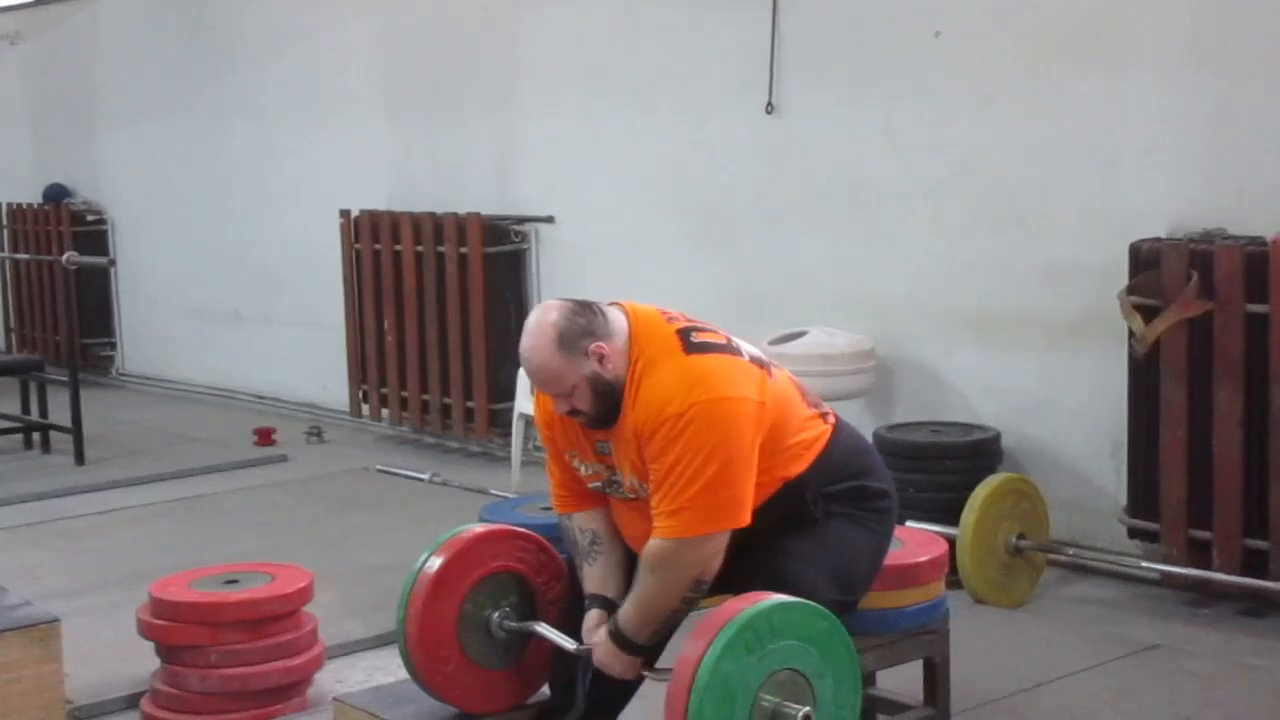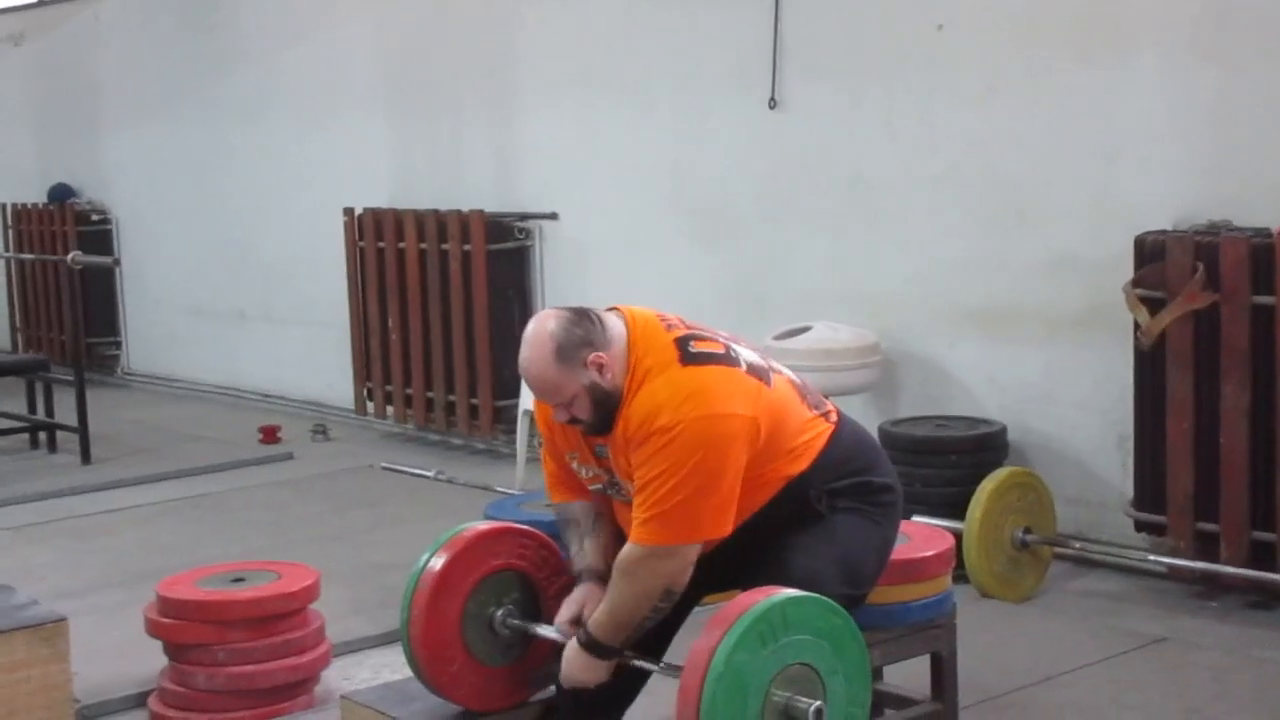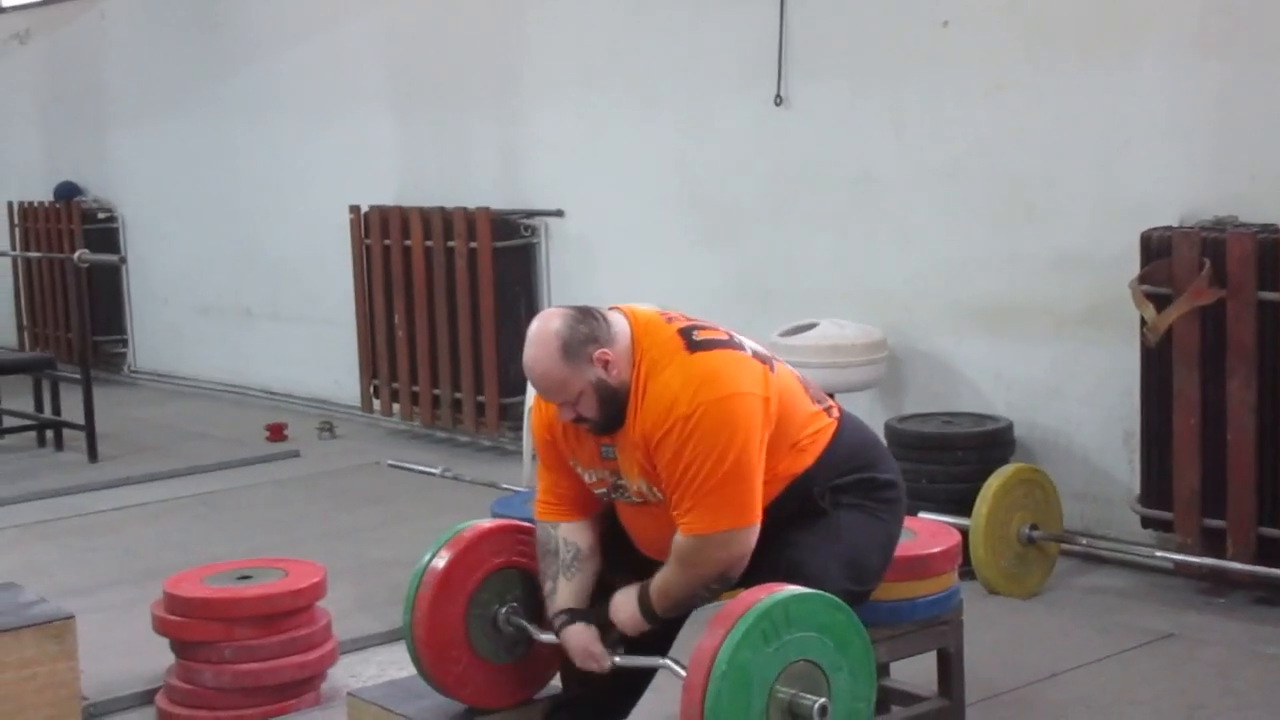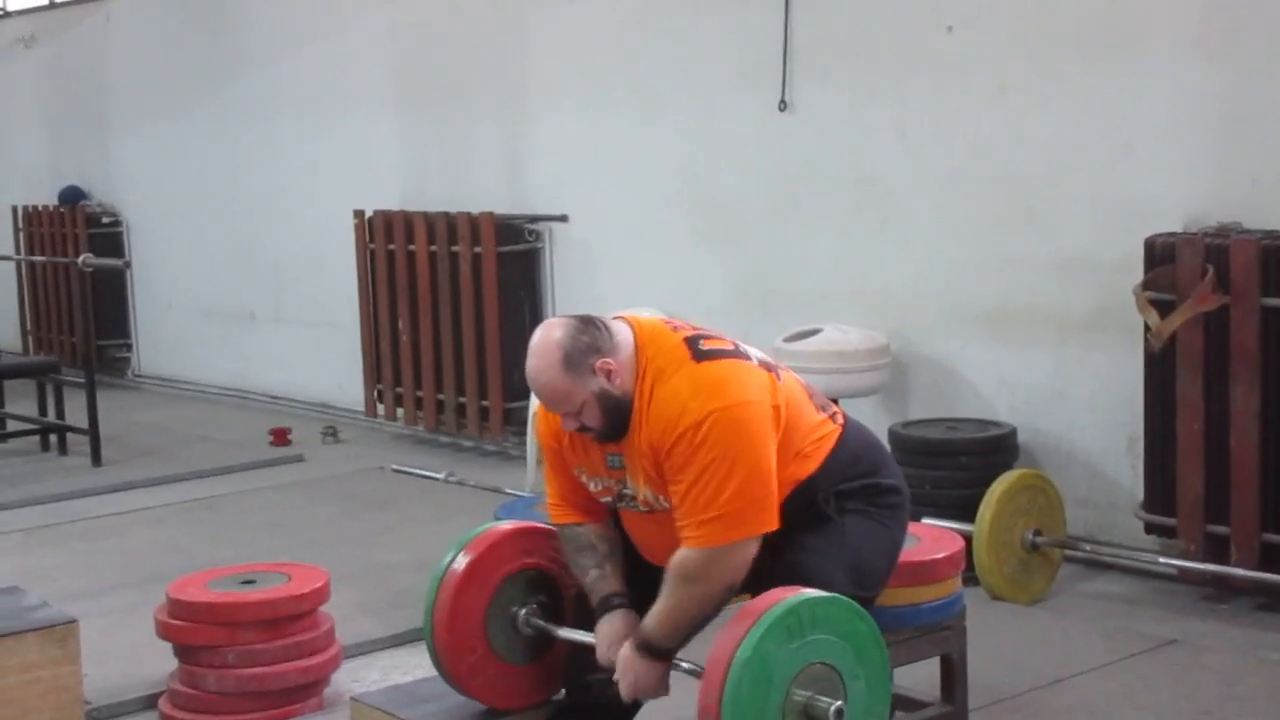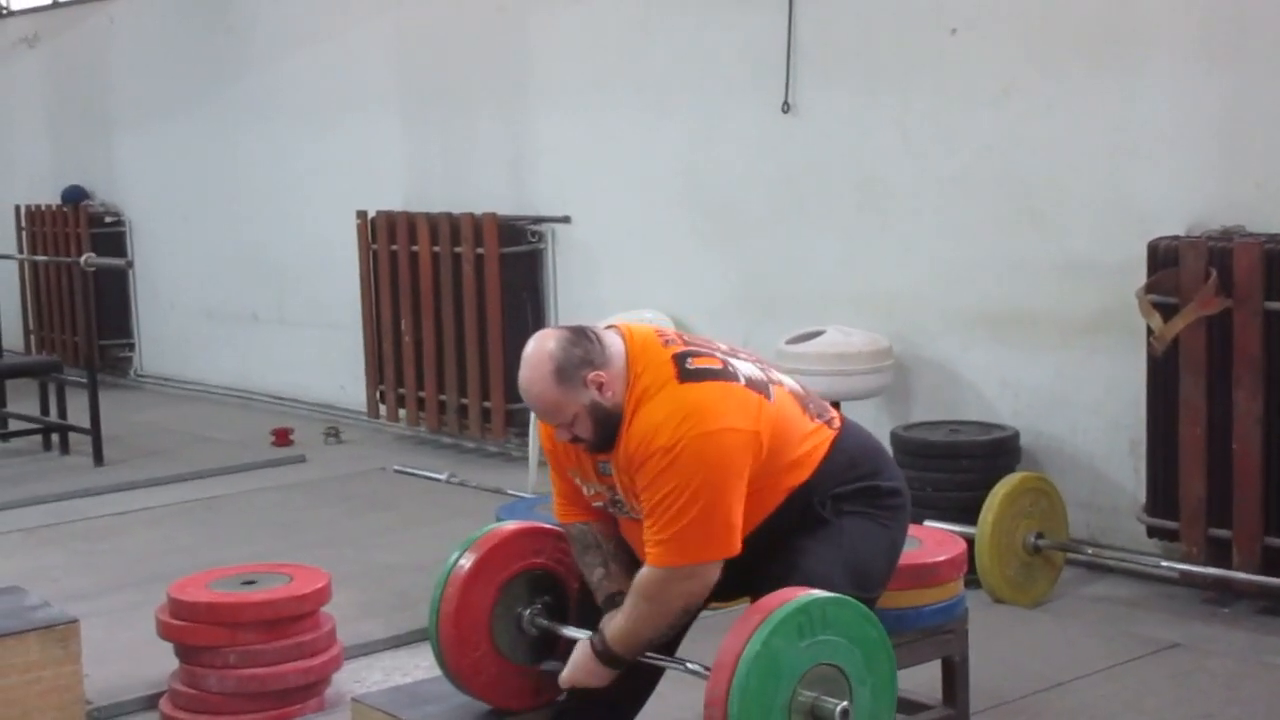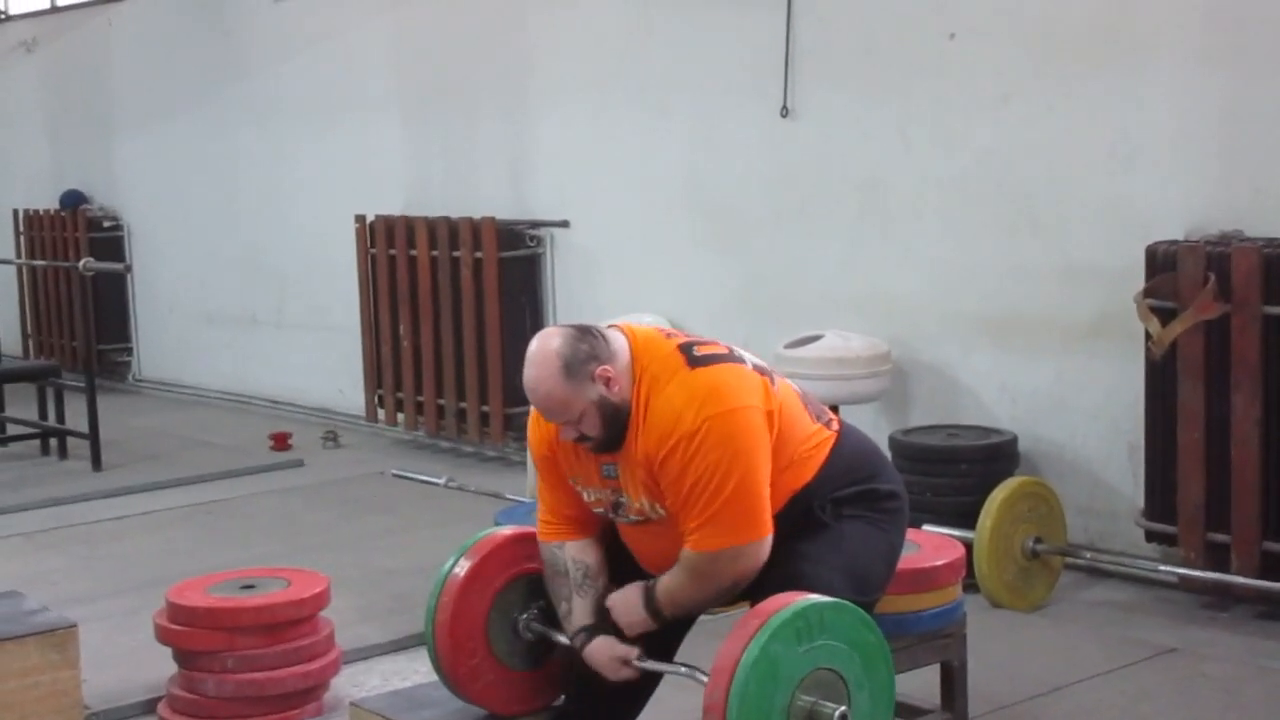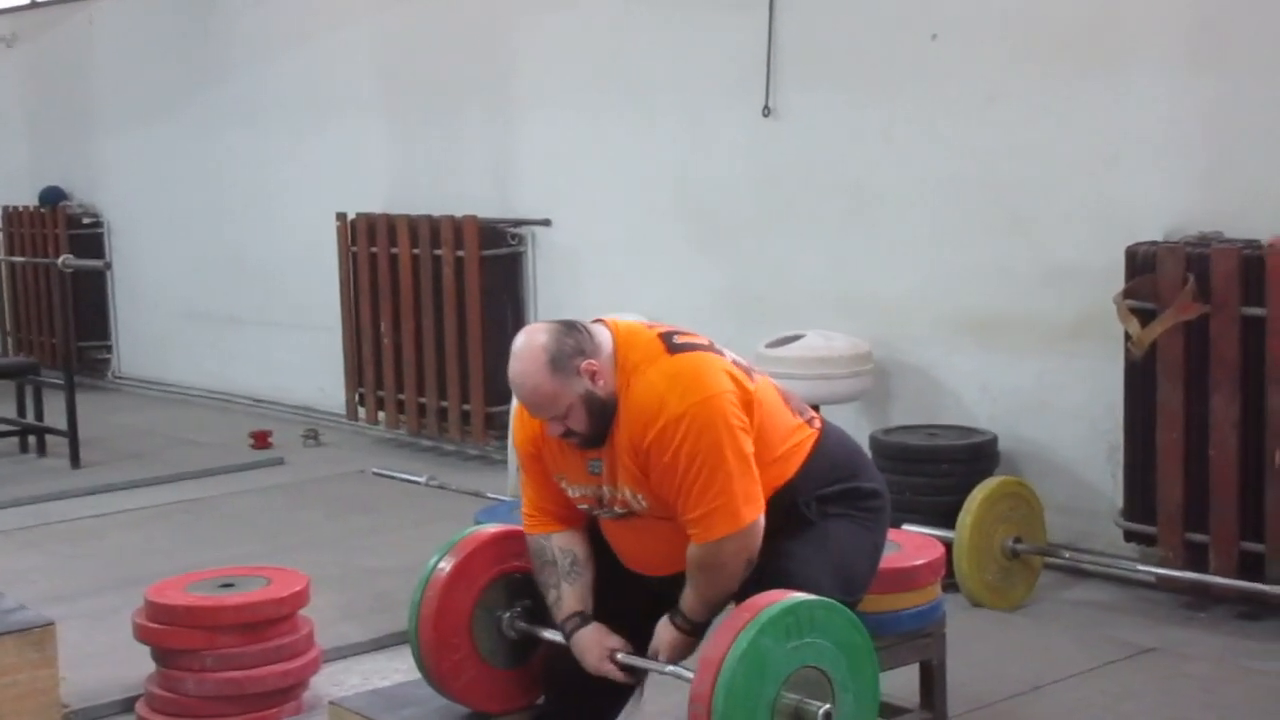
dt=0.5s
person 1, frame 1
left shoulder: (694, 388)
right shoulder: (563, 378)
left elbow: (687, 553)
right elbow: (583, 500)
left wrist: (628, 640)
right wrist: (600, 603)
right knee: (586, 627)
person 1, frame 2
left shoulder: (689, 398)
right shoulder: (568, 380)
left elbow: (659, 560)
right elbow: (577, 488)
left wrist: (597, 647)
right wrist: (590, 581)
right knee: (596, 619)
person 1, frame 3
left shoulder: (700, 387)
right shoulder: (566, 384)
left elbow: (722, 547)
right elbow: (564, 511)
left wrist: (649, 605)
right wrist: (566, 617)
right knee: (601, 621)
person 1, frame 4
left shoulder: (706, 397)
right shoulder: (570, 394)
left elbow: (720, 557)
right elbow: (576, 511)
left wrist: (651, 649)
right wrist: (613, 607)
person 1, frame 5
left shoulder: (689, 413)
right shoulder: (569, 402)
left elbow: (685, 575)
right elbow: (584, 510)
left wrist: (608, 653)
right wrist: (612, 603)
person 1, frame 6
left shoulder: (700, 398)
right shoulder: (563, 404)
left elbow: (732, 556)
right elbow: (566, 528)
left wrist: (650, 604)
right wrist: (587, 634)
person 1, frame 7
left shoulder: (681, 390)
right shoulder: (545, 403)
left elbow: (731, 538)
right elbow: (552, 522)
left wrist: (686, 621)
right wrist: (577, 623)
